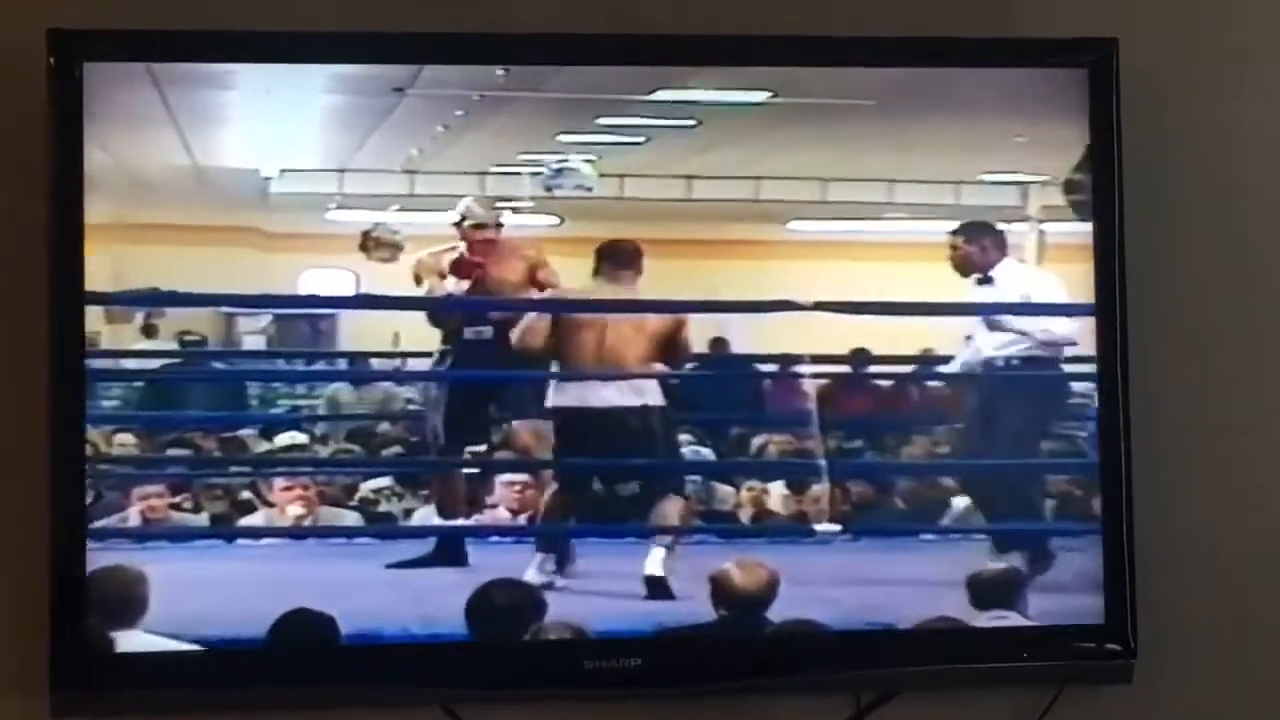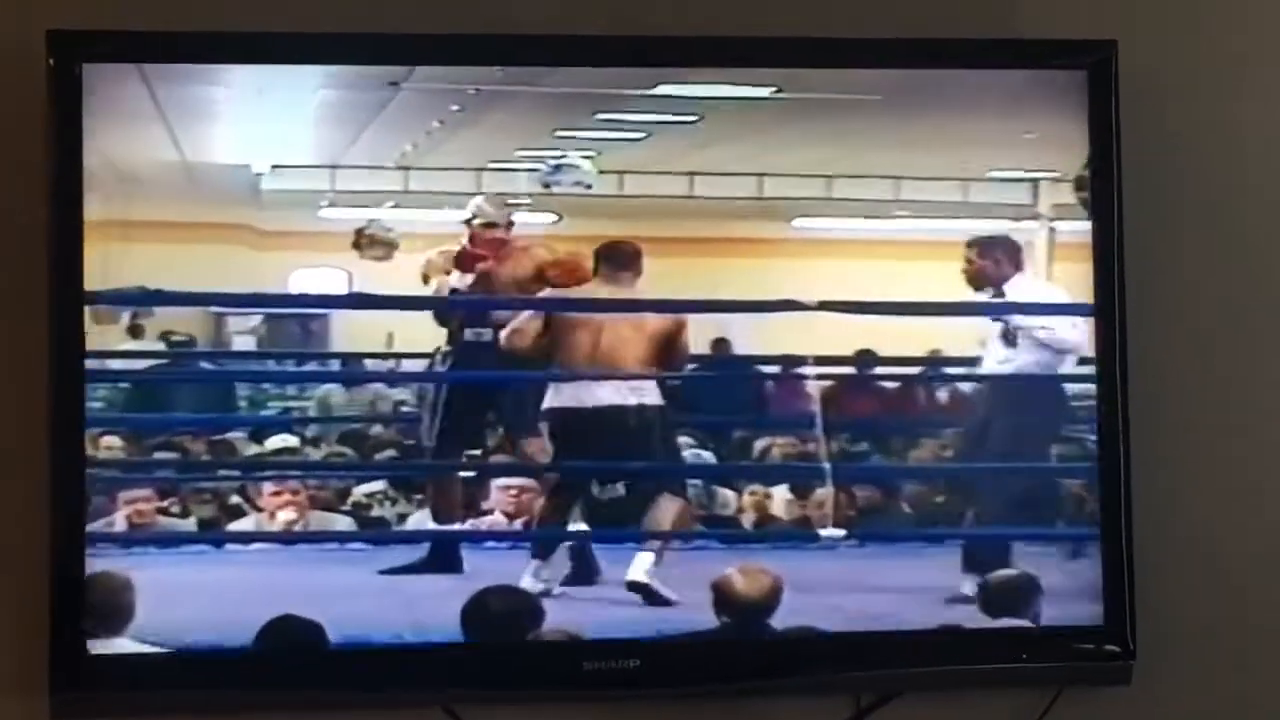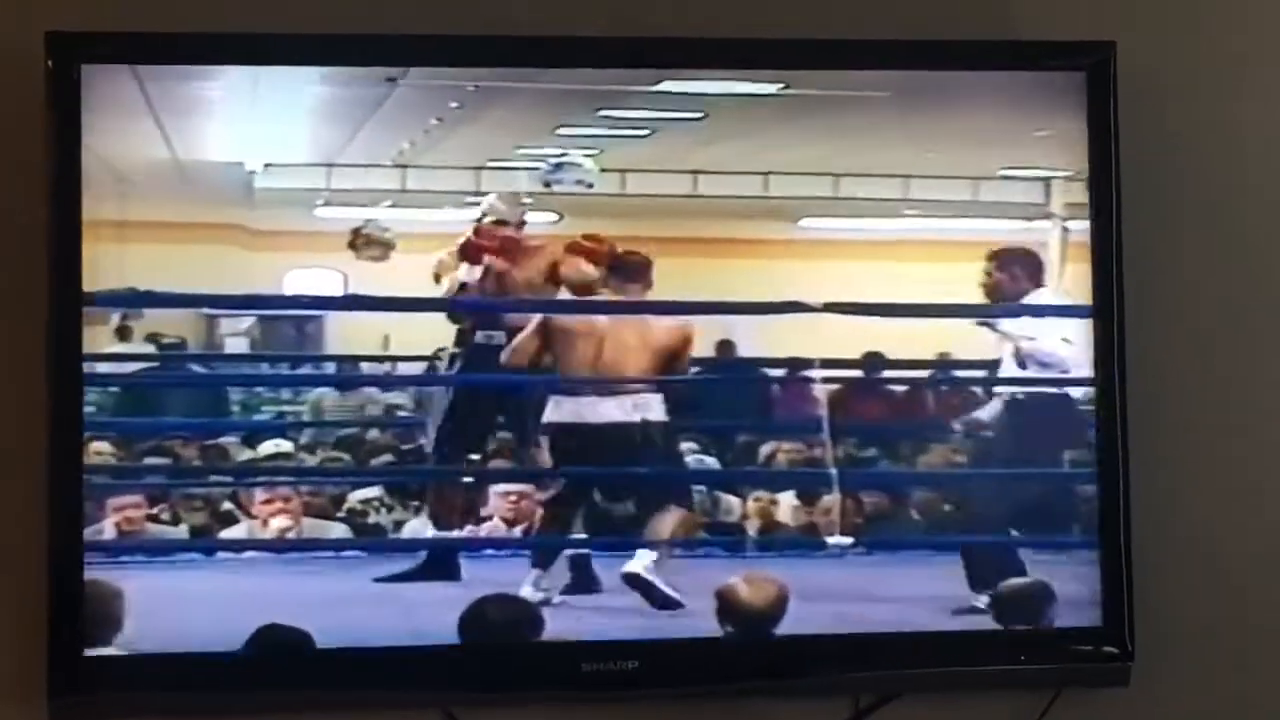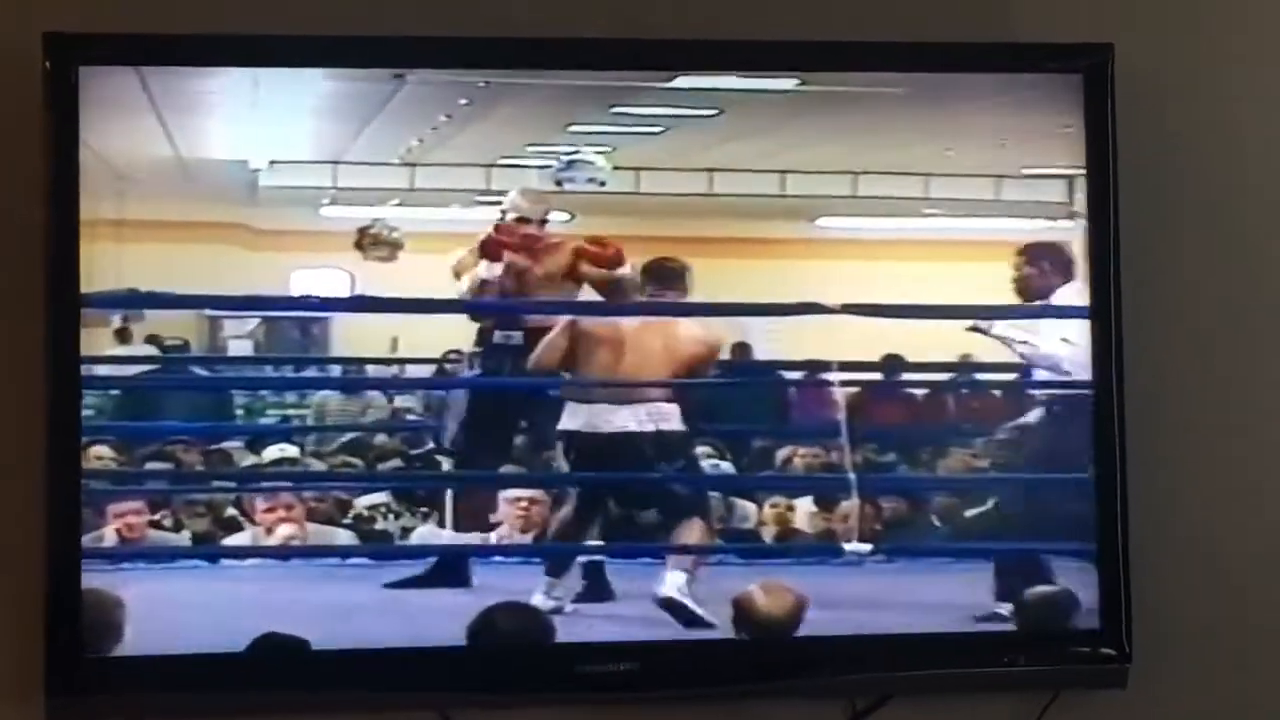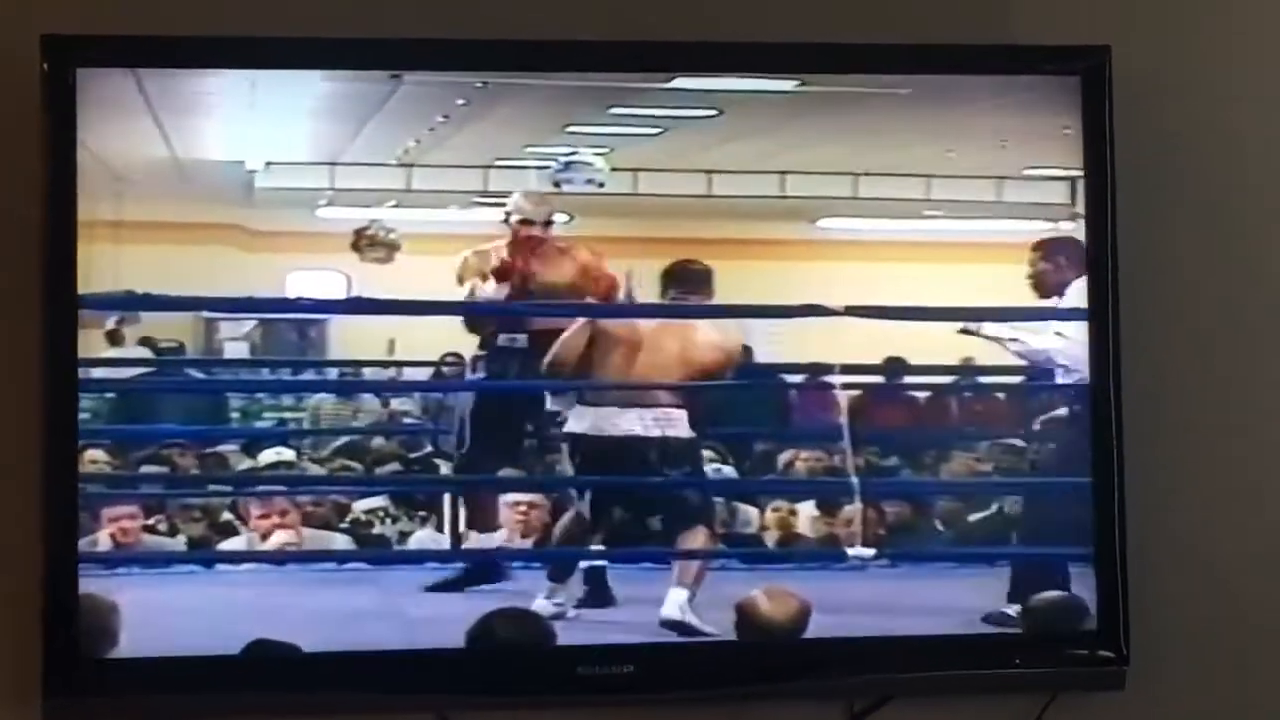
dt=0.1s
person 1, frame 1
left shoulder: (526, 255)
right shoulder: (433, 263)
left elbow: (556, 293)
right elbow: (438, 318)
right wrist: (458, 278)
left hip: (516, 354)
right hip: (465, 355)
left knee: (530, 438)
right knee: (446, 450)
right ankle: (450, 544)
person 1, frame 2
left shoulder: (536, 256)
right shoulder: (442, 261)
left elbow: (572, 291)
right elbow: (444, 316)
left wrist: (578, 279)
right wrist: (462, 273)
left hip: (519, 357)
right hip: (464, 358)
left knee: (533, 449)
right knee: (441, 453)
right ankle: (444, 550)
person 1, frame 3
left shoulder: (548, 255)
right shoulder: (454, 260)
left elbow: (591, 289)
right elbow: (455, 312)
left wrist: (602, 265)
right wrist: (469, 266)
right hip: (475, 360)
right knee: (446, 456)
person 1, frame 4
left shoulder: (568, 253)
right shoulder: (475, 257)
left elbow: (619, 295)
left wrist: (617, 268)
right wrist: (489, 263)
right hip: (496, 361)
right knee: (468, 461)
person 1, frame 5
left shoulder: (577, 259)
right shoulder: (479, 260)
right elbow: (473, 318)
left wrist: (610, 296)
right wrist: (497, 283)
right hip: (500, 366)
right knee: (472, 465)
right ankle: (487, 560)
person 2, frame 1
left shoulder: (1032, 280)
right shoulder: (981, 290)
left elbow: (1063, 333)
left wrist: (1015, 321)
right wrist: (948, 369)
left hip: (1031, 380)
right hip: (991, 382)
left knee: (1006, 466)
right knee: (976, 467)
left ankle: (1029, 549)
right ankle: (1012, 546)
person 2, frame 2
left shoulder: (1041, 295)
right shoulder: (996, 304)
left elbow: (1073, 340)
left wrist: (1021, 320)
left hip: (1032, 399)
right hip: (999, 396)
left knee: (996, 484)
left ankle: (983, 576)
person 2, frame 3
left shoulder: (1051, 312)
right shoulder: (1022, 319)
left elbow: (1066, 358)
left wrist: (1009, 332)
right wrist: (985, 414)
left hip: (1043, 418)
right hip: (1016, 414)
left knee: (983, 503)
left ankle: (992, 590)
person 2, frame 4
left shoulder: (1073, 308)
right shoulder: (1058, 310)
left elbow: (1065, 359)
left wrist: (1000, 332)
right wrist: (1034, 418)
left hip: (1073, 418)
right hip: (1065, 417)
left knee: (1029, 507)
left ankle: (1016, 597)
person 2, frame 5
left shoulder: (1079, 303)
right shoulder: (1071, 303)
left elbow: (1066, 353)
left wrist: (995, 331)
right wrist: (1068, 409)
left hip: (1089, 416)
right hip: (1086, 414)
left knee: (1049, 502)
person 3, frame 1
left shoulder: (564, 300)
right shoulder: (667, 311)
left elbow: (525, 343)
right elbow: (678, 361)
left hip: (574, 404)
right hip: (636, 404)
left knee: (570, 485)
right knee: (669, 489)
left ankle: (541, 567)
right ankle: (656, 563)
person 3, frame 2
left shoulder: (558, 300)
right shoulder: (667, 313)
left elbow: (514, 343)
right elbow: (675, 365)
left wrist: (554, 346)
left hip: (570, 405)
right hip: (633, 405)
left knee: (563, 489)
right knee: (668, 491)
left ankle: (536, 573)
right ankle: (644, 566)
person 3, frame 3
left shoulder: (559, 313)
right shoulder: (674, 326)
left elbow: (512, 362)
right elbow: (675, 378)
left wrist: (551, 363)
left hip: (569, 418)
right hip: (635, 418)
left knee: (566, 498)
right knee: (673, 501)
left ankle: (535, 582)
right ankle: (644, 562)
person 3, frame 4
left shoulder: (586, 317)
right shoulder: (702, 336)
left elbow: (540, 365)
left wrist: (571, 382)
left hip: (586, 425)
right hip: (651, 428)
left knee: (582, 508)
right knee: (692, 513)
left ankle: (548, 591)
right ankle: (675, 585)
person 3, frame 5
left shoulder: (607, 315)
right shoulder: (723, 344)
left elbow: (556, 362)
left wrist: (573, 392)
left hip: (591, 427)
right hip: (659, 433)
left knee: (588, 514)
right knee: (695, 522)
left ankle: (550, 596)
right ankle: (677, 603)
